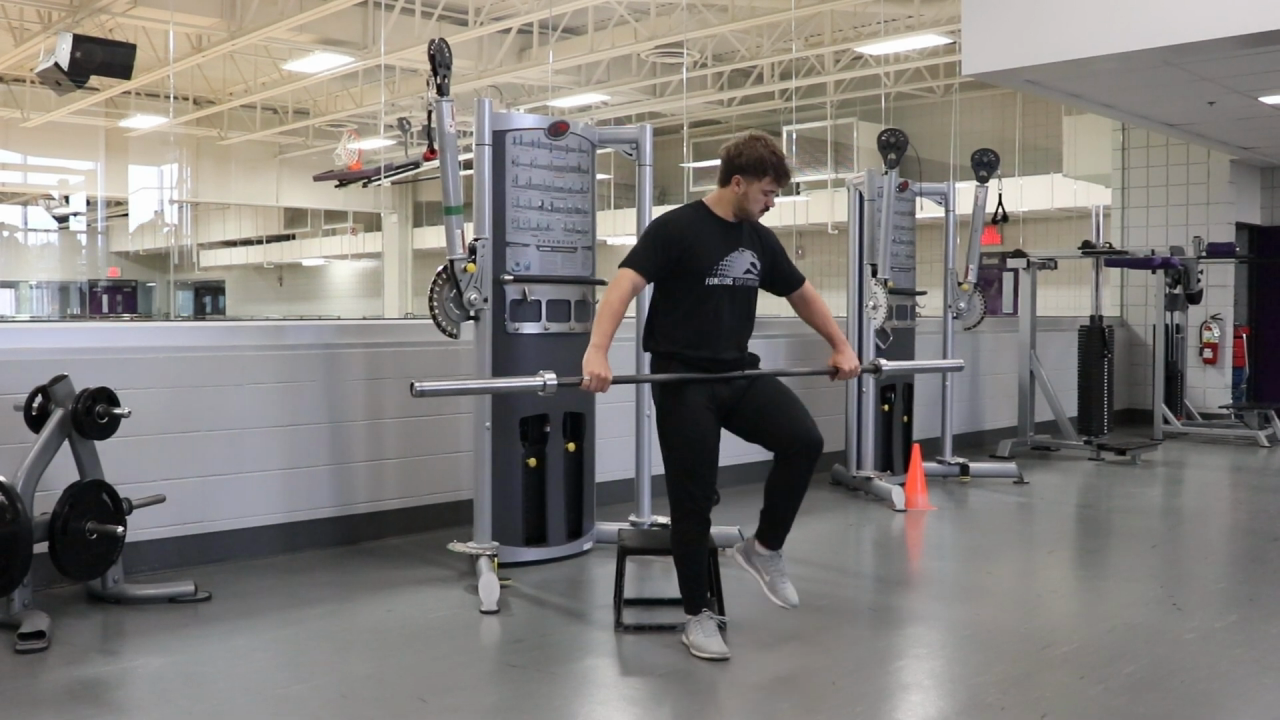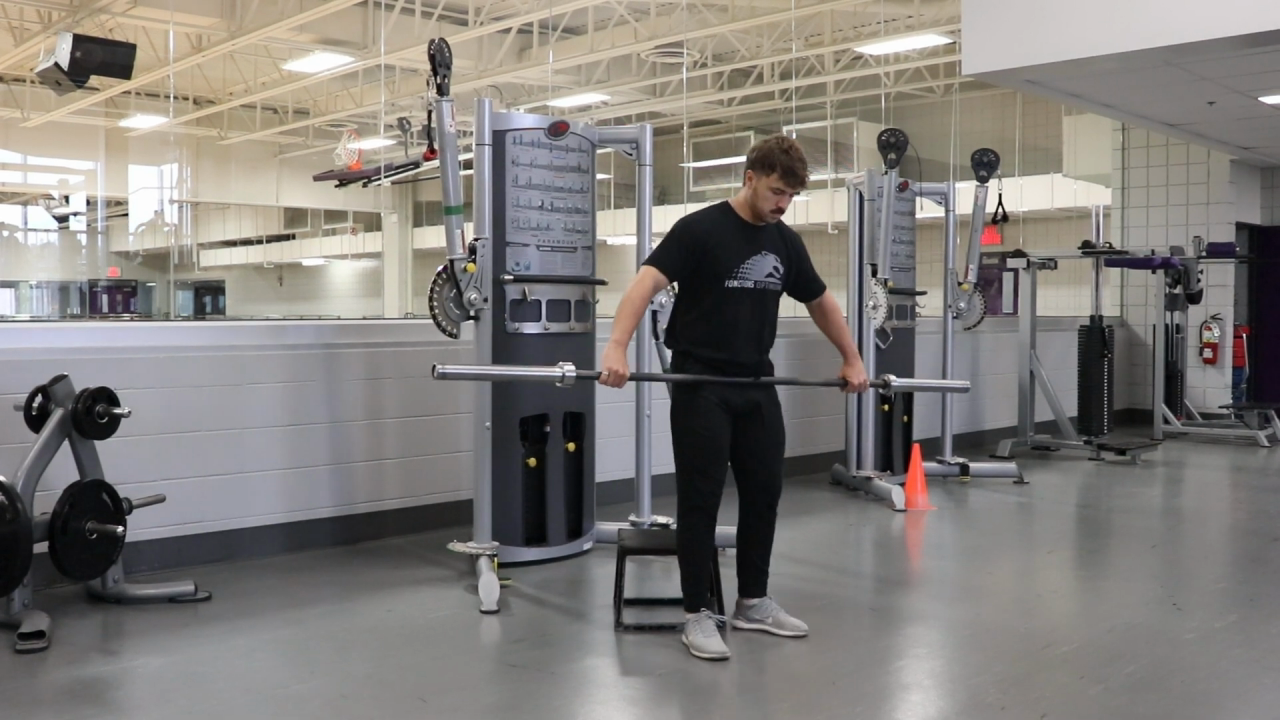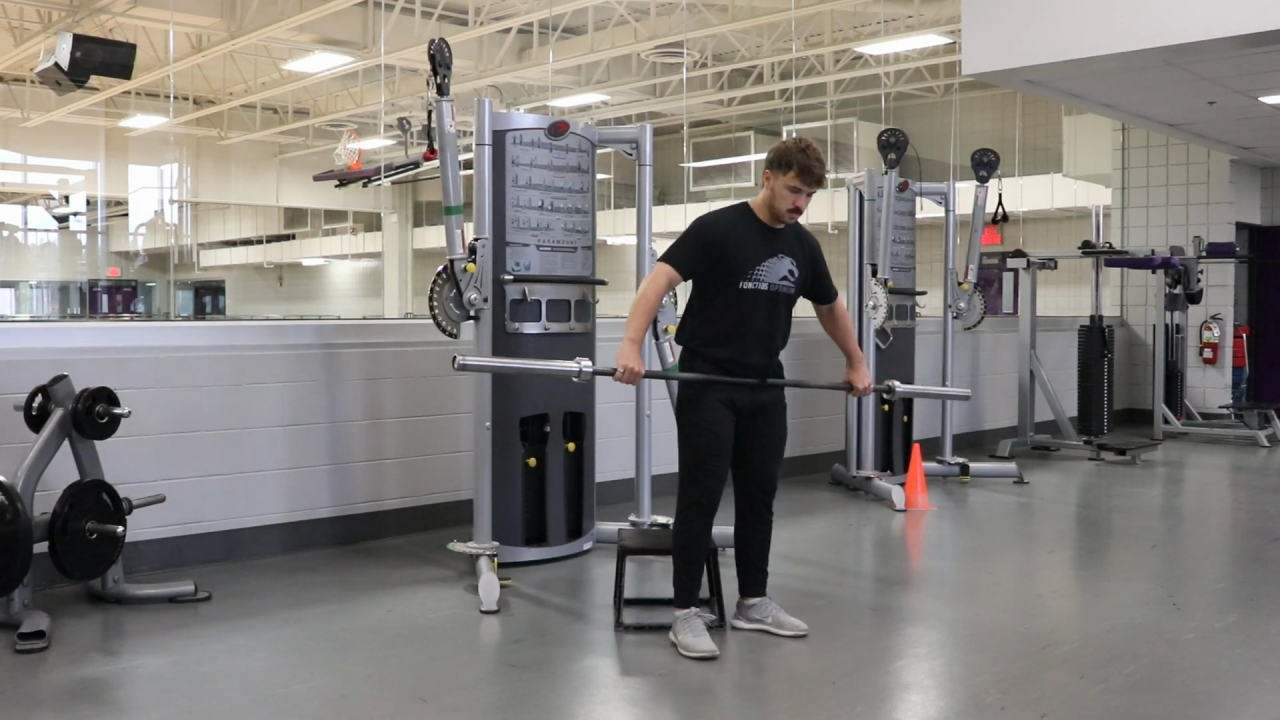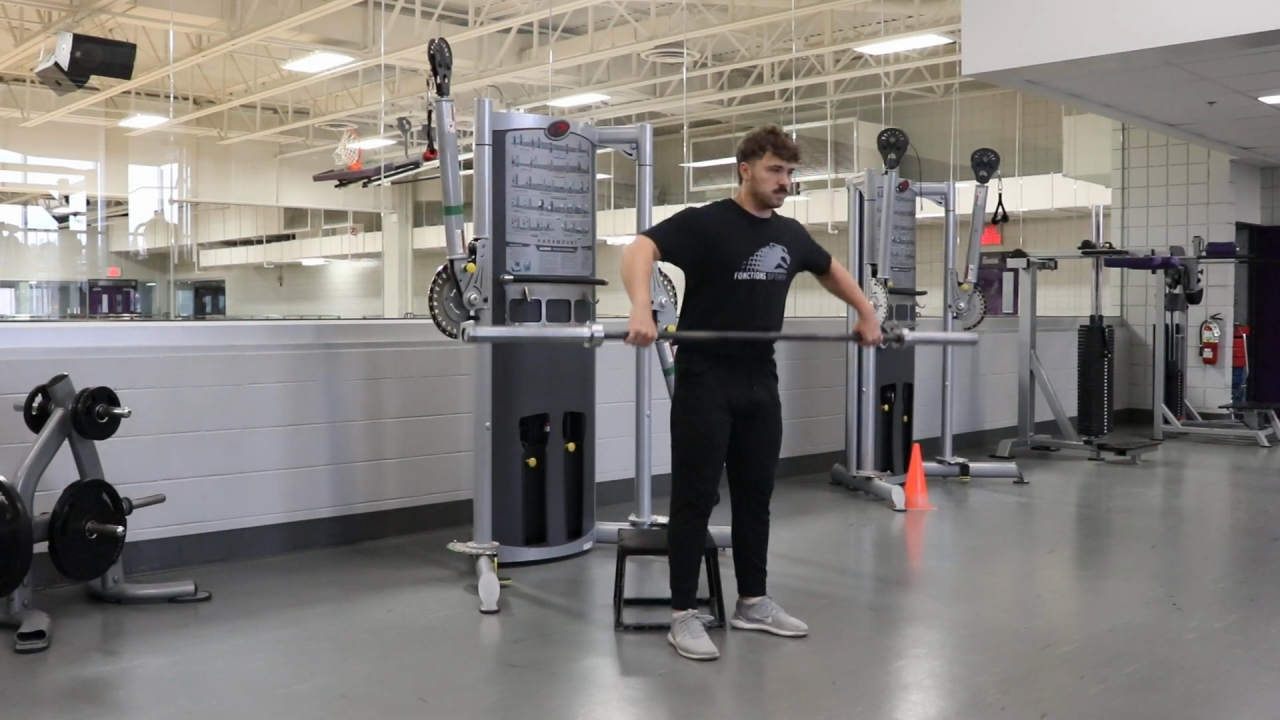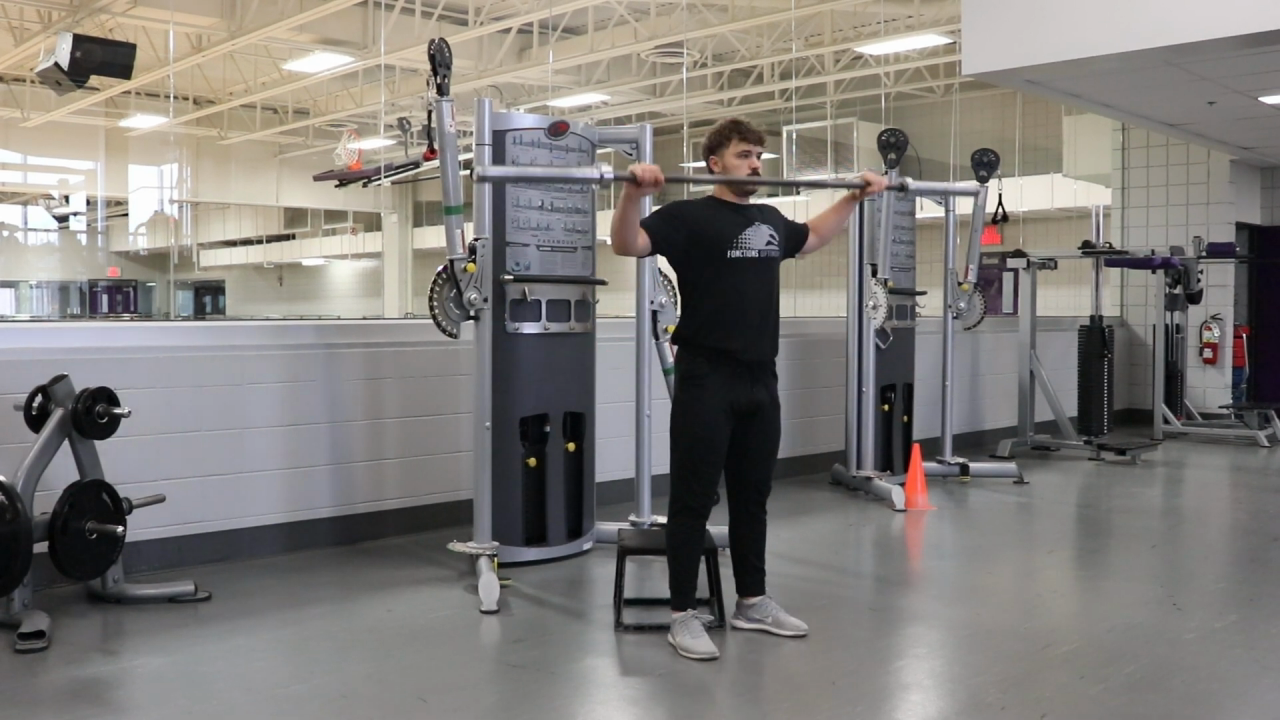
dt=0.3s
person 1, frame 1
left shoulder: (760, 239)
right shoulder: (676, 229)
left elbow: (801, 293)
right elbow: (624, 284)
left wrist: (841, 346)
right wrist: (597, 351)
left hip: (741, 374)
right hip: (683, 381)
left knee: (803, 441)
right knee: (693, 501)
left ankle: (764, 547)
right ankle: (697, 615)
person 1, frame 2
left shoulder: (787, 242)
right shoulder: (700, 229)
left elbow: (820, 302)
right elbow: (646, 281)
left wrist: (852, 359)
right wrist: (617, 347)
left hip: (756, 385)
right hip: (701, 384)
left knee: (763, 495)
right knee: (700, 499)
left ankle: (753, 602)
right ankle: (697, 614)
person 1, frame 3
left shoulder: (804, 246)
right shoulder: (717, 229)
left elbow: (830, 307)
right elbow: (660, 279)
left wrist: (856, 363)
right wrist: (631, 344)
left hip: (765, 386)
right hip: (708, 382)
left knee: (759, 496)
right knee: (700, 495)
left ankle: (753, 601)
right ankle: (686, 612)
person 1, frame 4
left shoulder: (789, 233)
right shoulder: (705, 223)
left elbow: (828, 268)
right elbow: (639, 252)
left wrist: (864, 310)
right wrist: (641, 308)
left hip: (759, 380)
right hip: (705, 379)
left knee: (755, 495)
right knee: (695, 497)
left ankle: (753, 600)
right ankle: (683, 614)
person 1, frame 5
left shoulder: (771, 220)
right shoulder: (690, 216)
left elbow: (815, 235)
right elbow: (625, 242)
left wrist: (856, 196)
right wrist: (635, 190)
left hip: (760, 379)
right hip: (706, 379)
left knee: (752, 496)
right knee: (693, 500)
left ankle: (752, 600)
right ankle: (683, 614)
